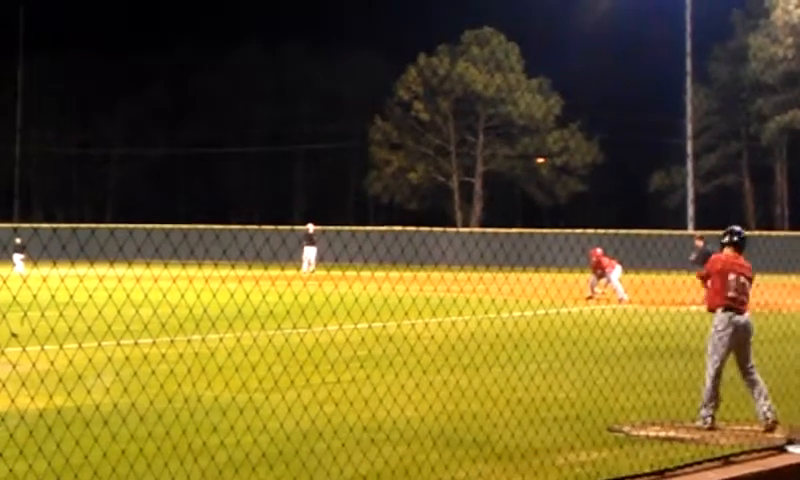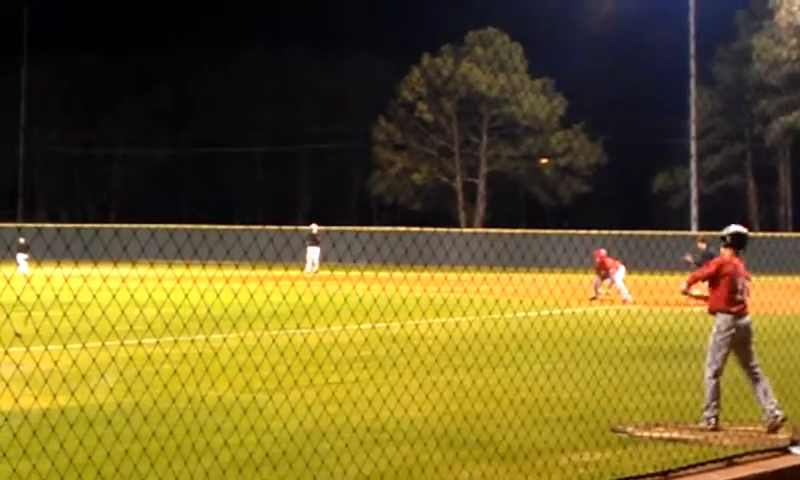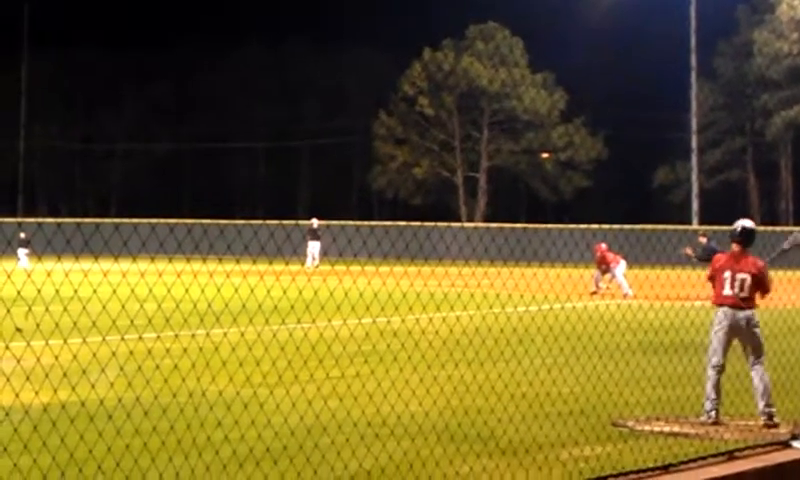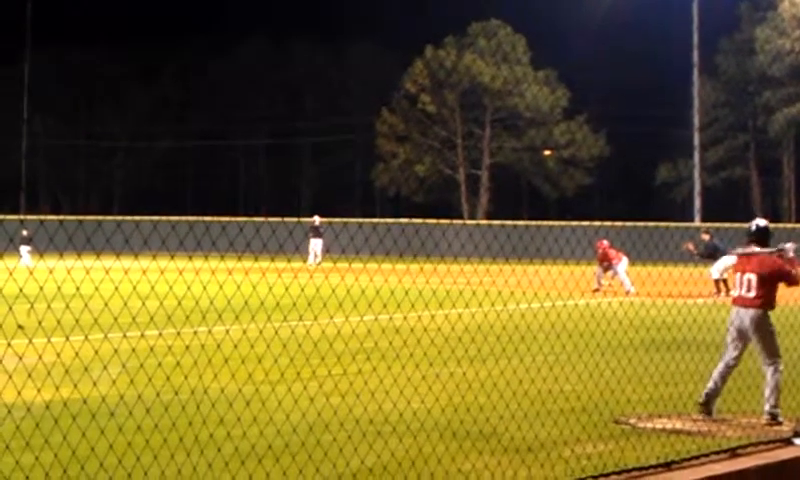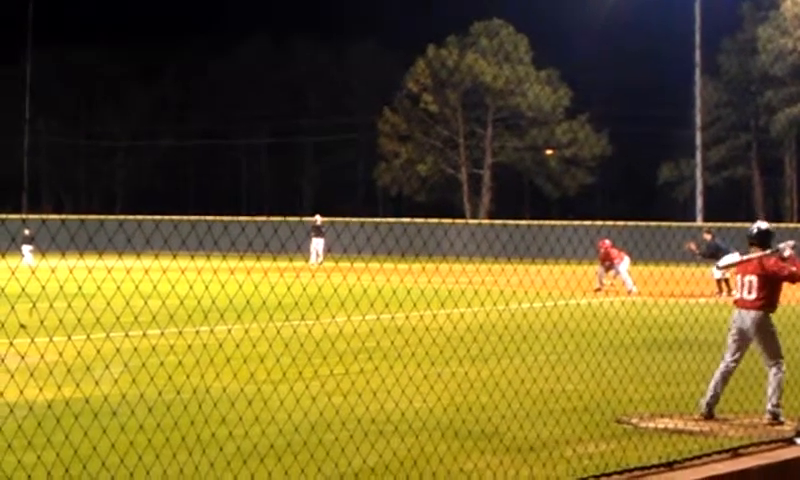
dt=0.3s
person 1, frame 1
left shoulder: (718, 259)
right shoulder: (748, 268)
left elbow: (703, 276)
left wrist: (713, 285)
left hip: (725, 319)
right hip: (744, 319)
left knee: (713, 370)
right knee: (749, 370)
left ankle: (707, 418)
right ankle: (767, 414)
person 1, frame 2
left shoulder: (722, 262)
right shoulder: (742, 267)
left elbow: (699, 275)
left wrist: (686, 286)
right wrist: (702, 296)
left hip: (726, 321)
right hip: (744, 321)
left knee: (713, 371)
right knee: (753, 370)
left ankle: (711, 418)
right ankle: (774, 413)
person 1, frame 3
left shoulder: (719, 259)
right shoulder: (757, 264)
left elbow: (710, 278)
right elbow: (764, 291)
left hip: (724, 314)
right hip: (747, 316)
left knee: (715, 365)
right knee: (757, 365)
left ankle: (711, 412)
right ankle: (767, 413)
person 1, frame 4
left shoulder: (740, 260)
right shoulder: (771, 262)
left wrist: (778, 257)
left hip: (737, 314)
right hip: (758, 316)
left knee: (728, 360)
right knee: (772, 364)
left ankle: (707, 398)
right ankle: (771, 413)
person 1, frame 5
left shoulder: (742, 264)
right shoulder: (771, 264)
left wrist: (780, 256)
left hip: (738, 316)
right hip: (759, 318)
left knee: (728, 363)
right knee: (776, 365)
left ankle: (707, 406)
right ankle: (773, 412)
